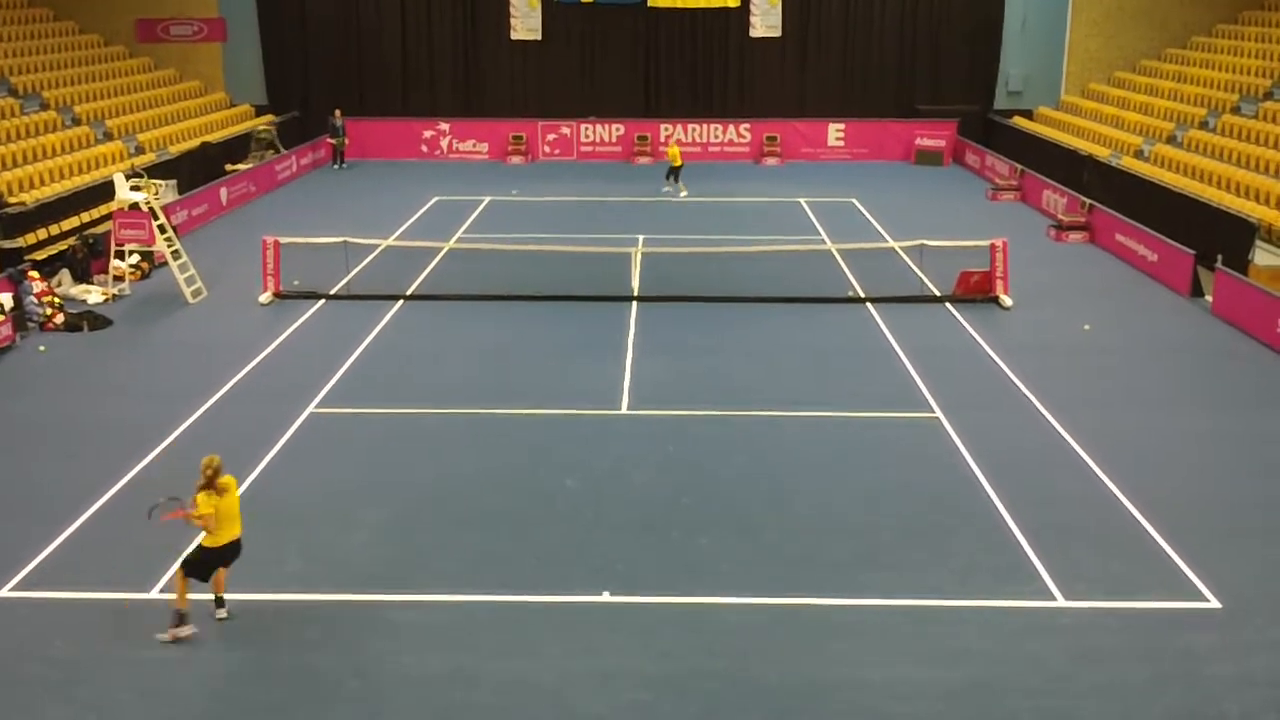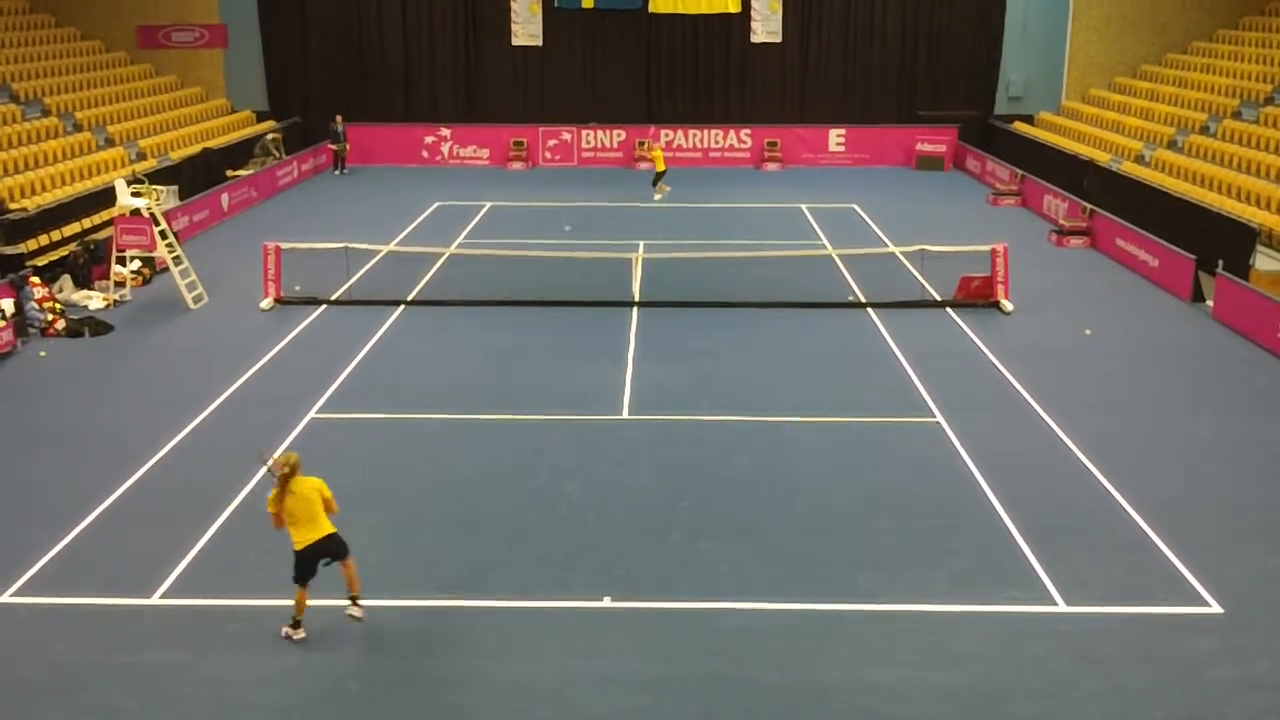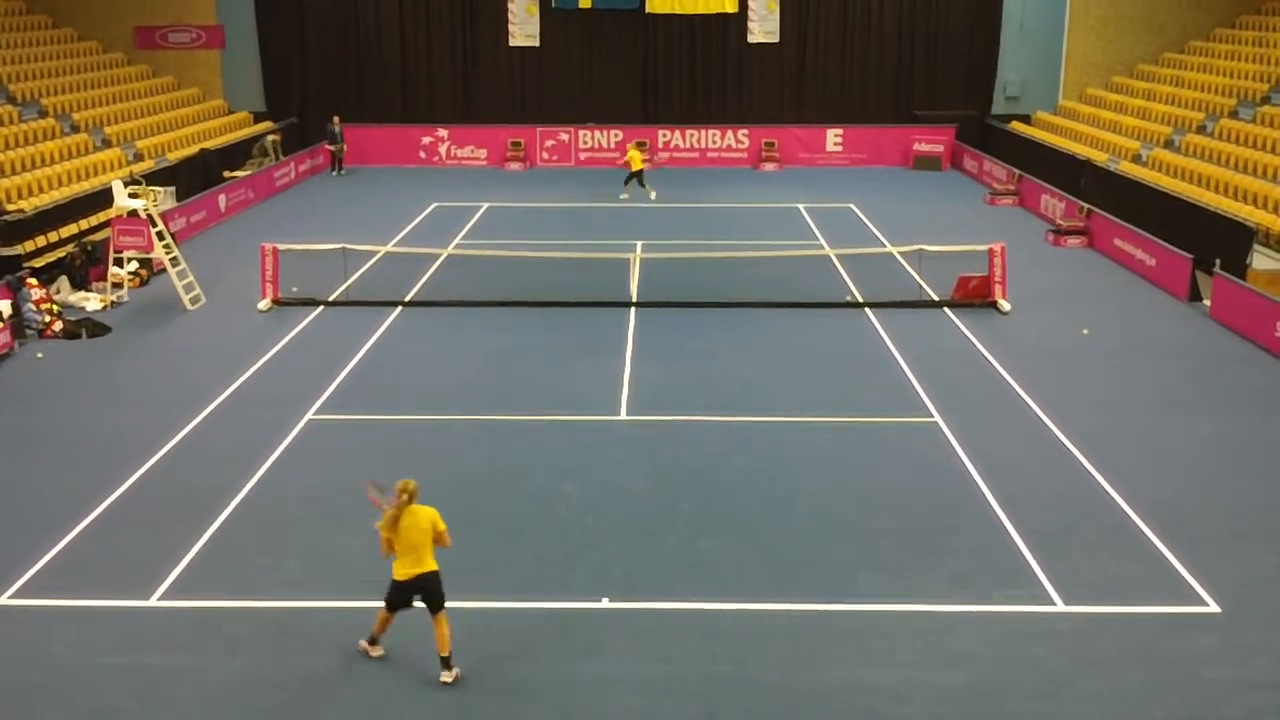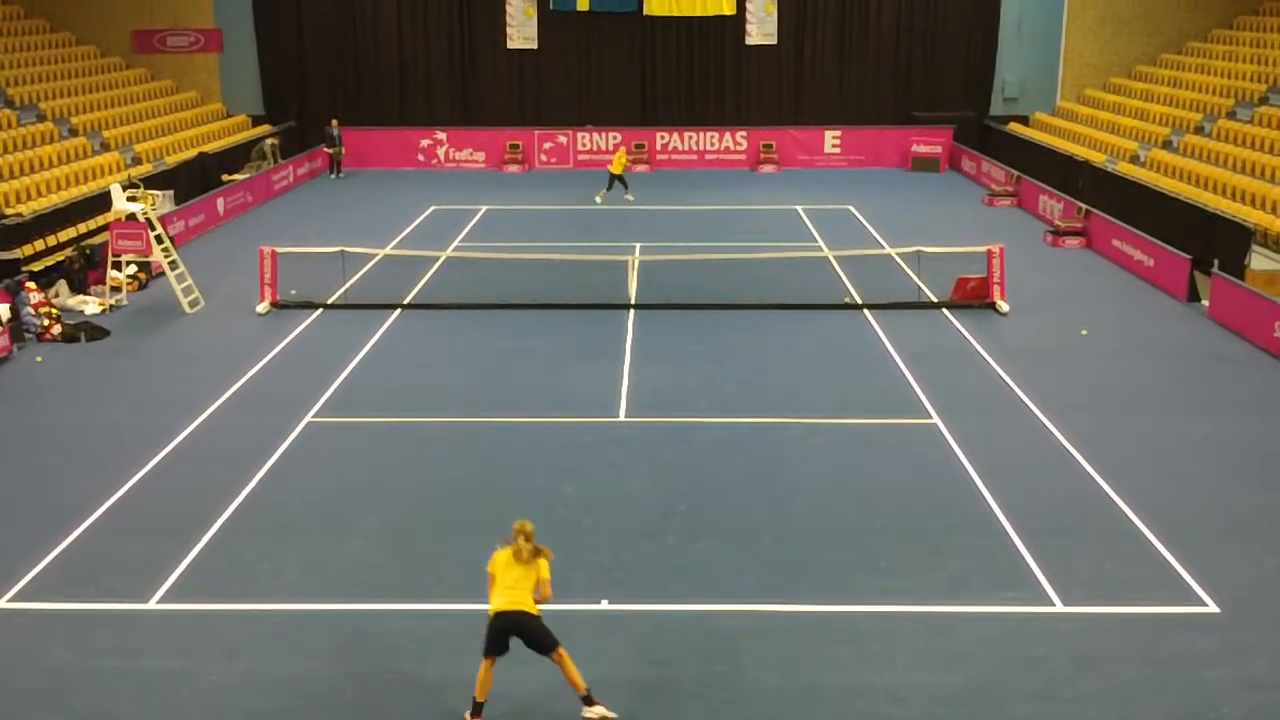
dt=0.4s
person 1, frame 1
left shoulder: (203, 496)
right shoulder: (230, 482)
left elbow: (210, 528)
left wrist: (194, 519)
left hip: (215, 547)
right hip: (235, 543)
left knee: (181, 575)
right knee: (220, 567)
left ankle: (180, 625)
right ankle: (220, 605)
person 1, frame 2
left shoulder: (276, 496)
right shoulder: (315, 483)
left elbow: (277, 524)
right elbow: (333, 509)
left hip: (304, 546)
right hip: (328, 536)
left knee: (301, 587)
right knee: (347, 561)
left ankle: (295, 628)
right ankle: (355, 603)
person 1, frame 3
left shoulder: (390, 520)
right shoulder: (430, 513)
left elbow: (387, 551)
right elbow: (446, 543)
left hip: (403, 577)
right hip: (429, 574)
left knee: (388, 611)
right knee: (439, 618)
left ankle: (372, 644)
right ankle: (447, 669)
person 1, frame 4
left shoulder: (498, 557)
right shoulder: (538, 558)
left elbow: (492, 592)
right elbow: (546, 595)
left hip: (500, 615)
right hip: (525, 616)
left knee: (488, 661)
right knee: (560, 656)
